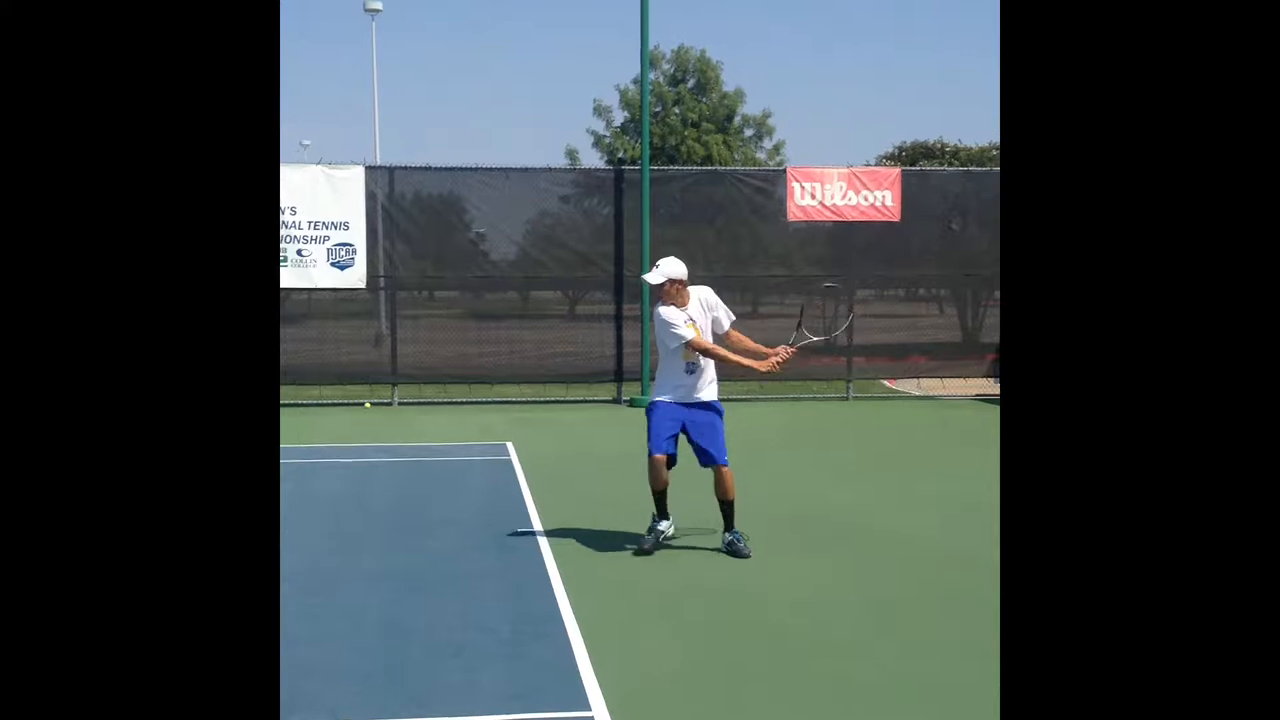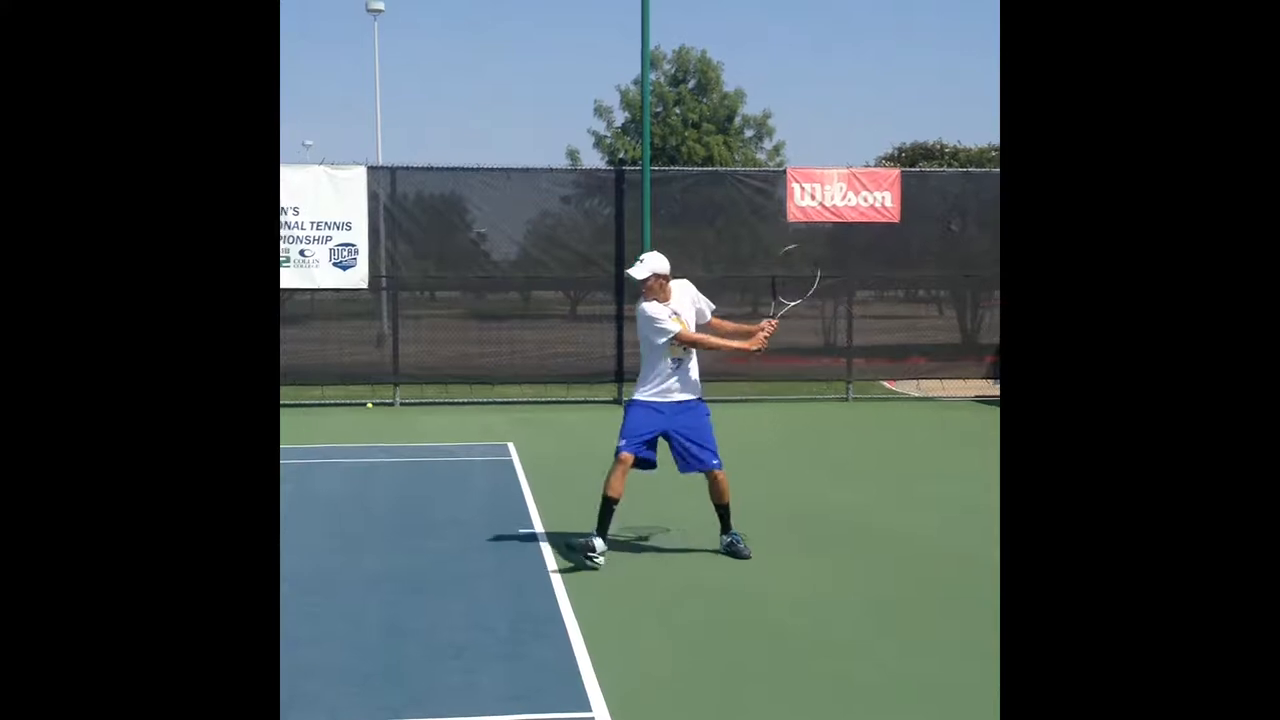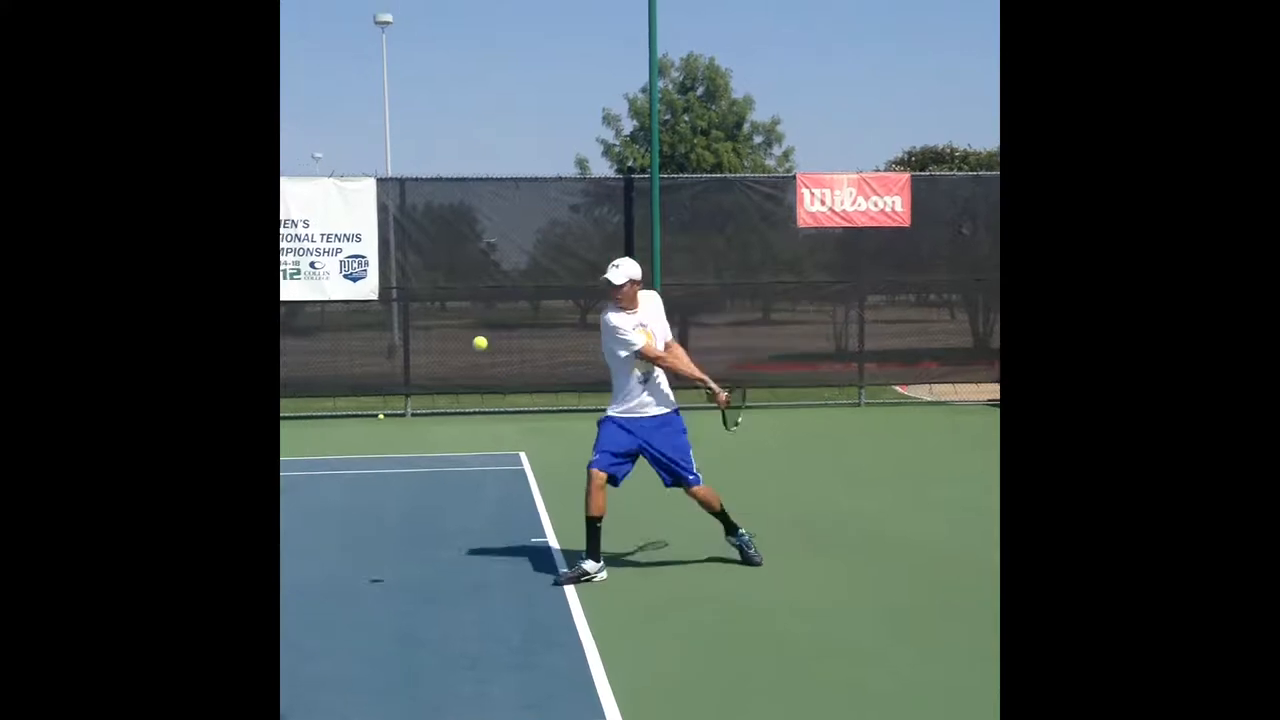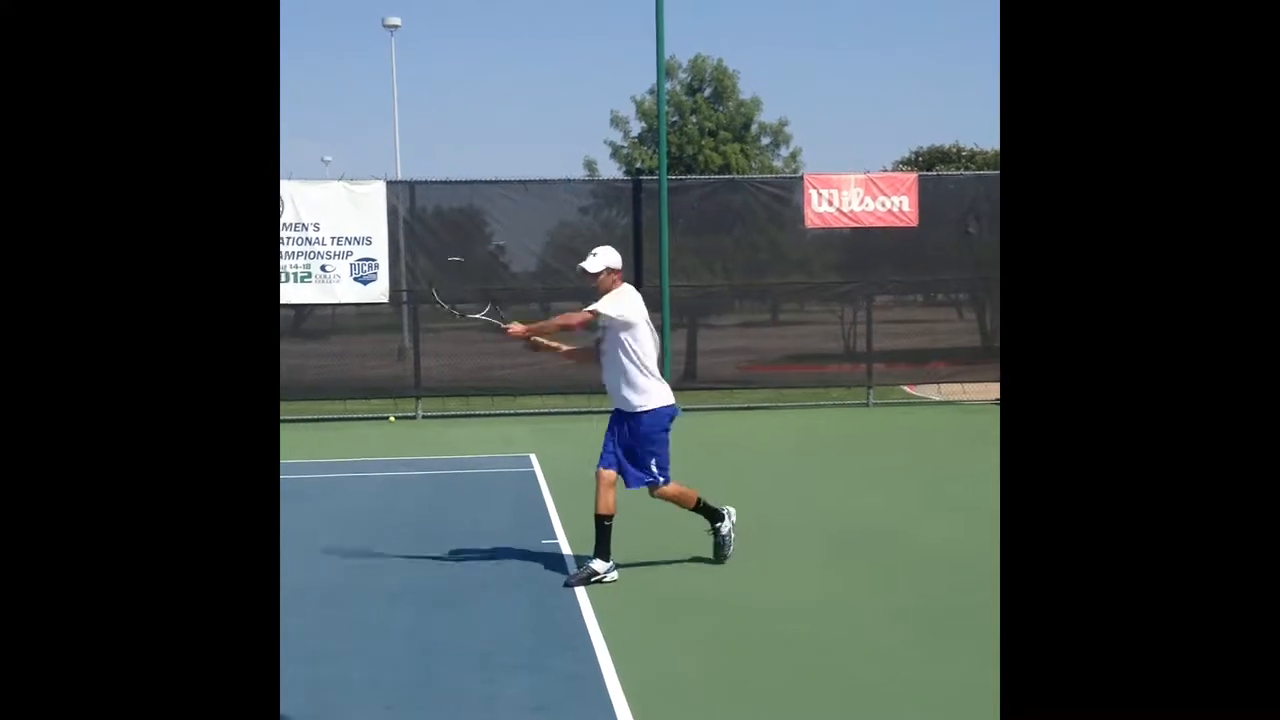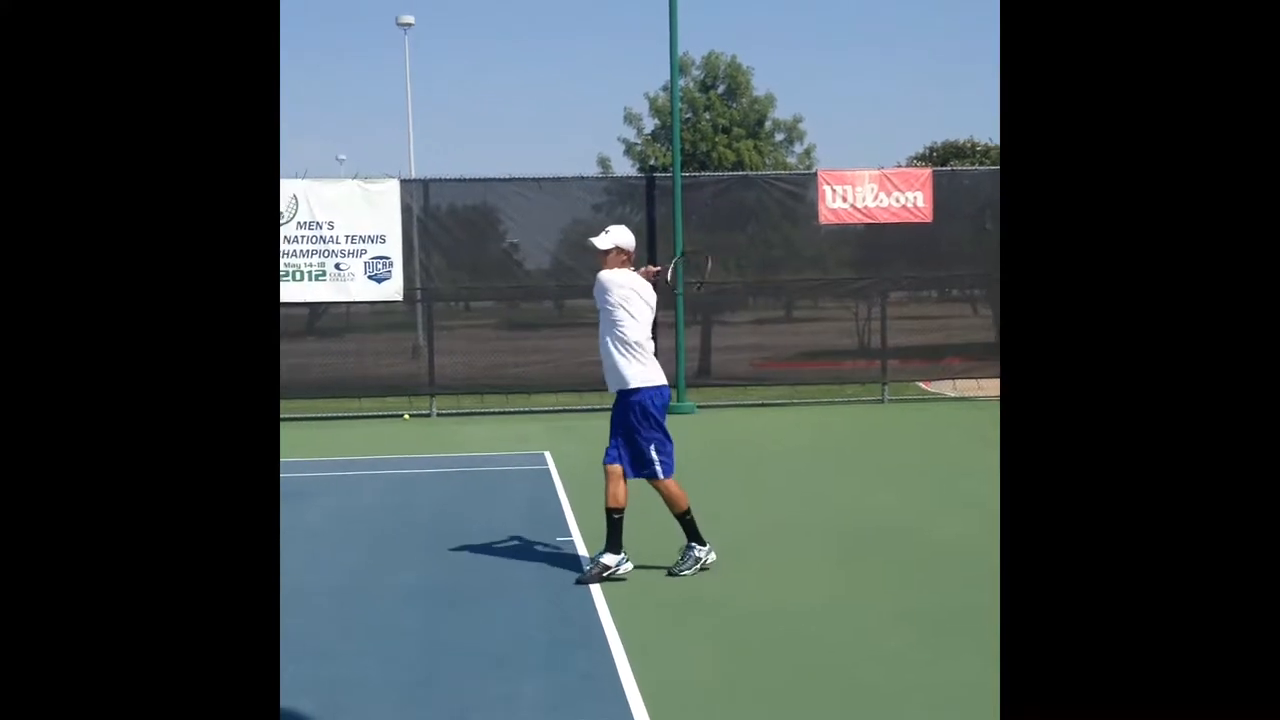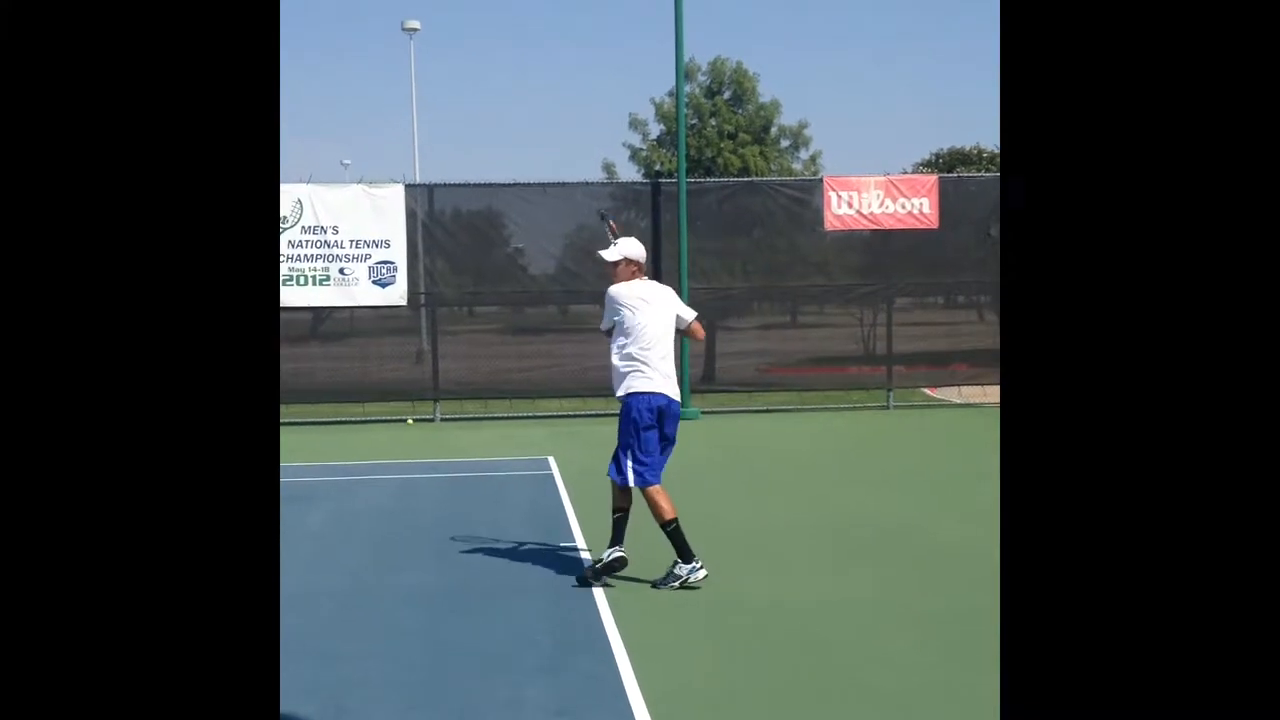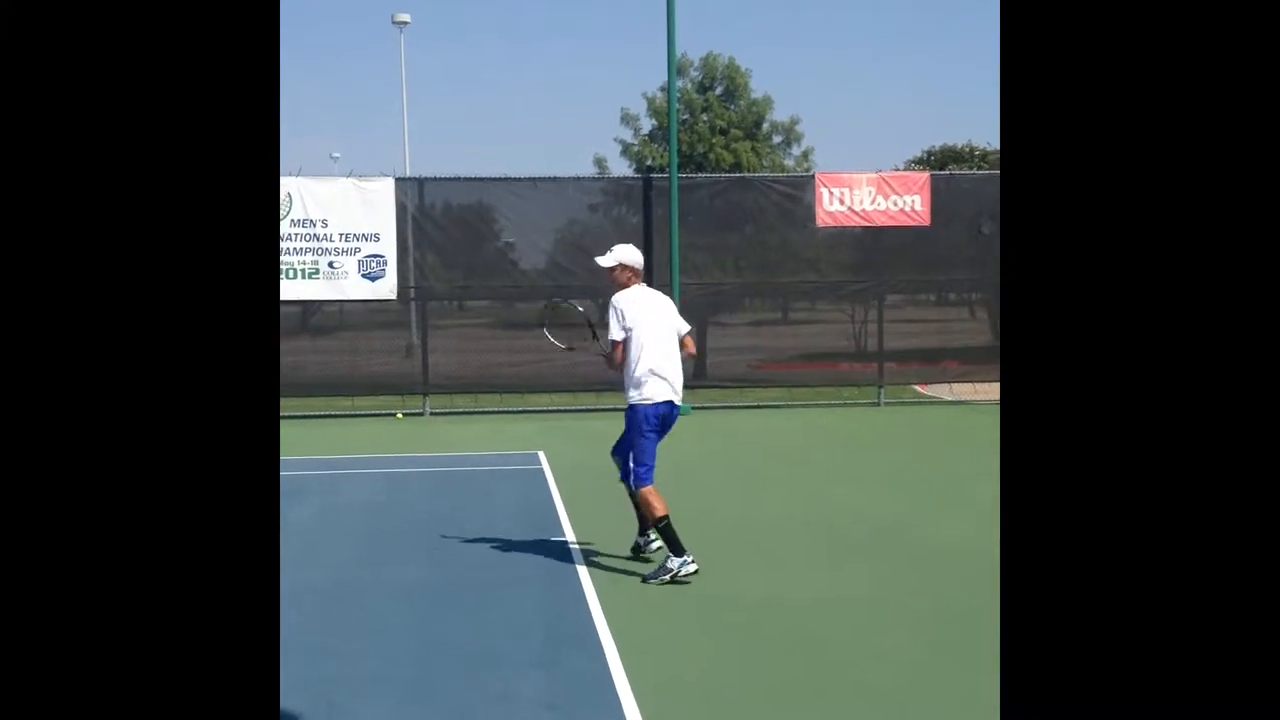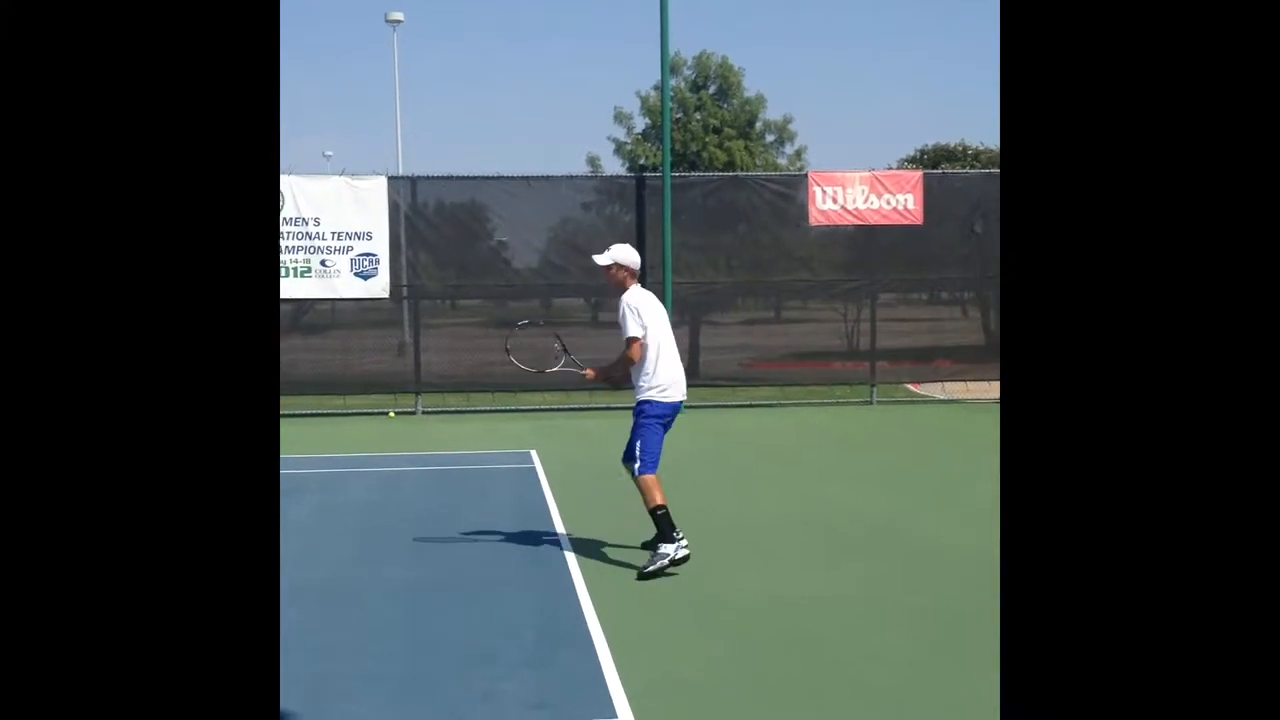
dt=0.2s
person 1, frame 1
left shoulder: (705, 296)
right shoulder: (664, 313)
left elbow: (729, 335)
right elbow: (706, 349)
left wrist: (768, 352)
right wrist: (754, 365)
left hip: (704, 400)
right hip: (668, 400)
left knee: (721, 465)
right knee: (658, 458)
left ankle: (730, 532)
right ankle: (661, 521)
person 1, frame 2
left shoulder: (685, 289)
right shoulder: (647, 309)
left elbow: (711, 324)
right elbow: (694, 340)
left wrist: (752, 330)
right wrist: (744, 346)
left hip: (688, 401)
right hip: (648, 401)
left knee: (714, 470)
right knee: (623, 459)
left ankle: (728, 533)
right ankle: (598, 541)
person 1, frame 3
left shoulder: (651, 300)
right shoulder: (612, 320)
left elbow: (672, 347)
right elbow: (656, 358)
left wrist: (705, 380)
right wrist: (703, 378)
left hip: (662, 415)
right hip: (622, 417)
left knee: (693, 486)
right knee: (597, 476)
left ankle: (736, 535)
right ankle: (593, 561)
person 1, frame 4
left shoulder: (623, 297)
right shoulder: (610, 303)
left elbow: (576, 320)
right elbow: (599, 354)
left wrist: (528, 330)
right wrist: (549, 346)
left hip: (650, 408)
right hip: (627, 409)
left knee: (658, 486)
right knee: (606, 477)
left ankle: (719, 518)
right ankle: (603, 561)
person 1, frame 5
left shoulder: (605, 280)
right shoulder: (644, 287)
left hip: (642, 390)
right hip: (632, 390)
left knee: (658, 475)
right knee: (614, 469)
left ankle: (698, 546)
right ankle: (614, 555)
person 1, frame 6
left shoulder: (616, 293)
right shoulder: (665, 292)
left elbow: (609, 331)
right elbow: (698, 333)
left hip: (641, 395)
right hip: (668, 397)
left knee: (645, 481)
right knee: (623, 476)
left ankle: (688, 562)
right ankle: (615, 550)
person 1, frame 7
left shoulder: (620, 300)
right shoulder: (663, 301)
left elbow: (617, 359)
right elbow: (689, 348)
left wrist: (610, 363)
left hip: (646, 400)
right hip: (670, 399)
left knee: (641, 481)
right knee: (623, 457)
left ankle: (680, 557)
right ankle: (647, 534)
person 1, frame 8
left shoulder: (630, 300)
right shoulder: (649, 299)
left elbow: (633, 354)
left wrist: (603, 373)
right wrist: (620, 374)
left hip: (655, 397)
right hip: (670, 393)
left knee: (643, 470)
right knee: (636, 463)
left ankle: (671, 544)
right ankle: (668, 532)
